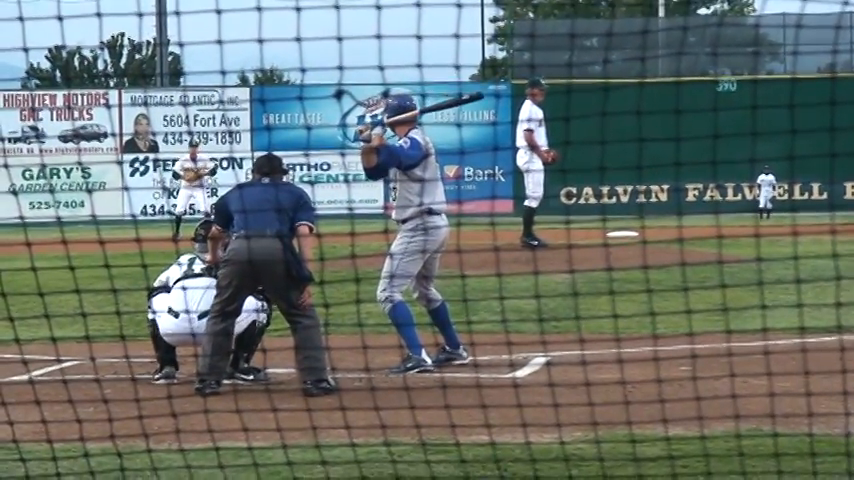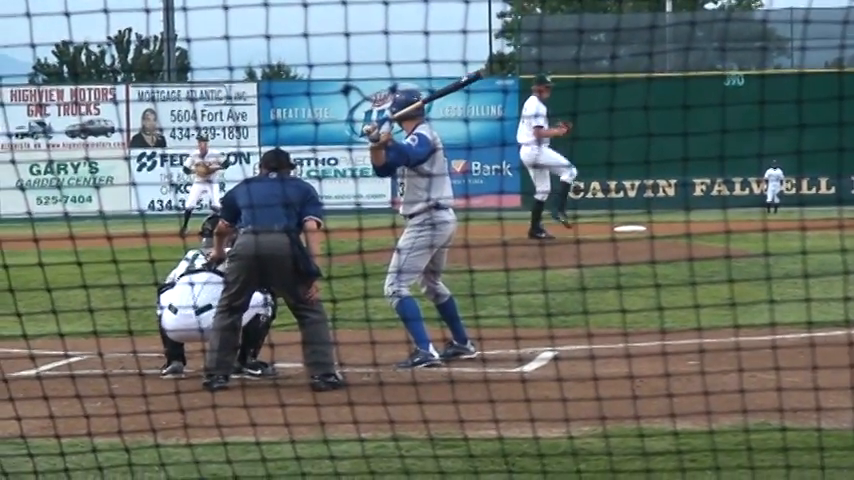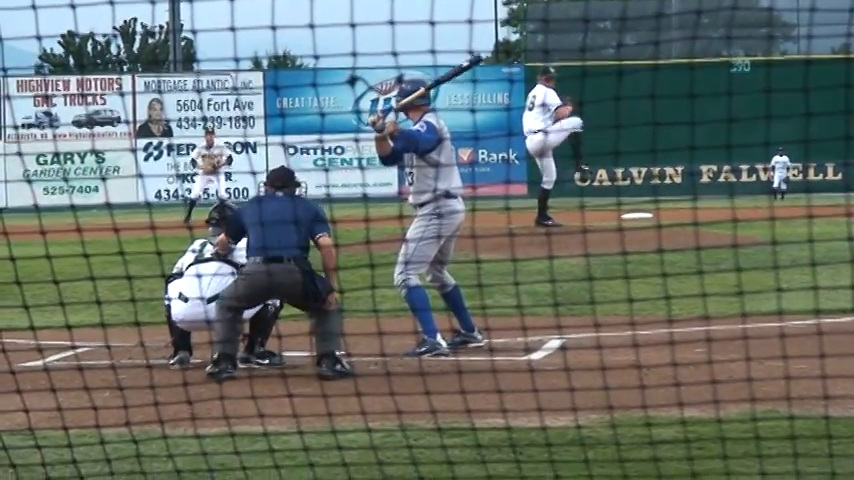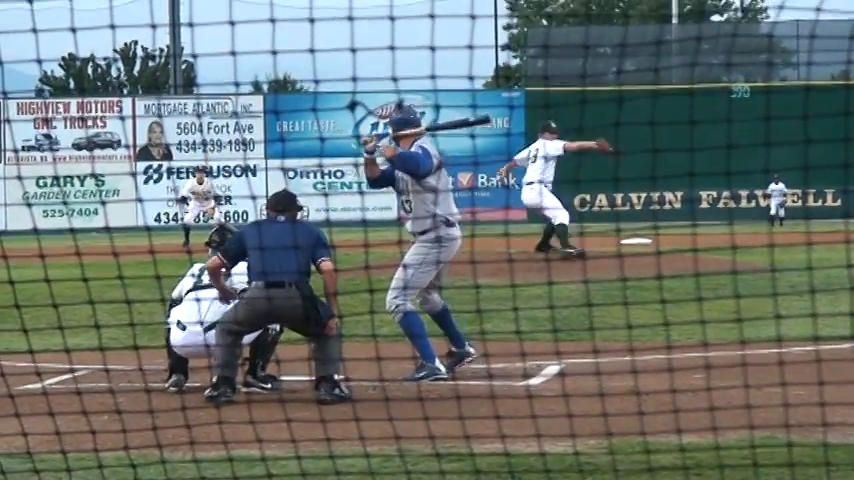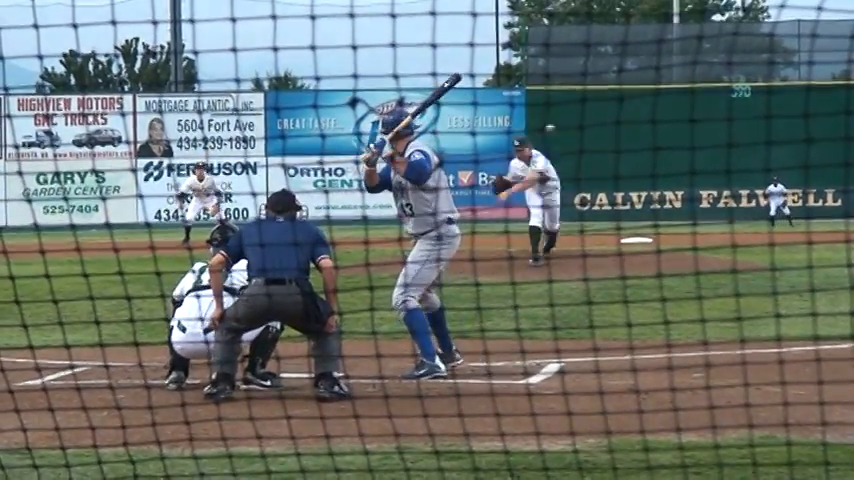
dt=0.4s
person 1, frame 1
left shoulder: (415, 141)
right shoulder: (407, 144)
left elbow: (394, 158)
right elbow: (373, 170)
left wrist: (377, 136)
right wrist: (367, 143)
left hip: (419, 227)
right hip: (432, 225)
left knee: (388, 291)
right knee: (424, 288)
left ankle: (417, 356)
right ankle: (455, 349)
person 1, frame 2
left shoulder: (423, 135)
right shoulder: (416, 139)
left elbow: (404, 156)
right elbow: (383, 168)
left wrist: (386, 136)
right wrist: (375, 141)
left hip: (427, 222)
right hip: (439, 220)
left knee: (395, 286)
right knee: (432, 283)
left ankle: (425, 351)
right ankle: (462, 343)
person 1, frame 3
left shoulder: (429, 124)
right shoulder: (422, 128)
left elbow: (412, 142)
right elbow: (388, 157)
left wrist: (392, 128)
right wrist: (380, 132)
left hip: (436, 211)
right hip: (448, 209)
left knee: (405, 275)
right knee: (437, 272)
left ankle: (433, 340)
right ankle: (469, 331)
person 1, frame 4
left shoulder: (422, 150)
right shoulder: (406, 157)
left elbow: (412, 164)
right elbow: (376, 180)
left wrist: (388, 151)
right wrist: (370, 154)
left hip: (435, 238)
right hip: (439, 237)
left knee: (397, 301)
right knee: (426, 294)
left ankle: (432, 365)
right ankle: (461, 348)
person 1, frame 5
left shoulder: (418, 153)
right shoulder: (398, 159)
left elbow: (417, 174)
right elbow: (374, 186)
left wrist: (392, 160)
right wrist: (370, 165)
left hip: (437, 235)
right hip: (431, 236)
left knee: (404, 297)
right knee: (423, 292)
left ankle: (431, 363)
right ankle: (448, 351)
person 2, frame 1
left shoulder: (234, 194)
right shoulder: (295, 193)
left elbow: (215, 235)
right elbow: (304, 233)
left wrist: (213, 257)
right wrist: (305, 278)
left hip: (238, 251)
right hip: (277, 251)
left knee: (220, 315)
right knee: (303, 314)
left ankle: (208, 379)
right ankle: (315, 379)
person 2, frame 2
left shoulder: (242, 188)
right shoulder: (303, 188)
left elbow: (222, 229)
right elbow: (312, 229)
left wrist: (217, 252)
right wrist: (314, 274)
left hip: (246, 245)
right hip: (284, 246)
left knee: (227, 310)
right knee: (311, 310)
left ankle: (216, 374)
right ankle: (323, 374)
person 2, frame 3
left shoulder: (249, 207)
right shoulder: (309, 207)
left elbow: (222, 245)
right elbow: (327, 246)
left wrist: (225, 250)
right wrist: (332, 288)
left hip: (256, 273)
right hip: (295, 274)
left knee: (226, 304)
right knee: (329, 306)
left ankle: (223, 362)
right ankle: (329, 361)
person 2, frame 4
left shoulder: (249, 230)
right shoulder: (311, 231)
left elbow: (213, 265)
right elbow: (328, 270)
left wrist: (222, 289)
right wrist: (334, 313)
left hip: (257, 298)
right hip: (296, 298)
left knee: (226, 328)
right knee: (328, 330)
left ankle: (222, 386)
right ankle: (328, 385)
person 2, frame 5
left shoulder: (249, 230)
right shoulder: (309, 230)
left elbow: (216, 263)
right elbow: (327, 267)
left wrist: (219, 306)
right wrist: (333, 310)
left hip: (257, 295)
right hip: (296, 295)
left knee: (226, 326)
right knee: (328, 328)
left ankle: (221, 383)
right ankle: (327, 382)
person 3, frame 1
left shoulder: (182, 261)
left elbow: (156, 288)
left hip: (171, 331)
left knee: (156, 299)
right knee: (261, 306)
left ankle: (166, 367)
right ankle: (239, 367)
person 3, frame 2
left shoulder: (189, 256)
left elbow: (168, 285)
left hip: (173, 326)
right hip: (213, 323)
left knee: (166, 295)
right knee: (264, 299)
left ankle: (174, 362)
right ankle: (246, 362)
person 3, frame 3
left shoulder: (196, 245)
right shoulder: (244, 243)
left elbow: (176, 275)
left hip: (183, 315)
left knee: (174, 286)
left ankle: (180, 352)
right ankle: (254, 351)
person 3, frame 4
left shoulder: (196, 269)
right shoulder: (244, 268)
left elbow: (174, 300)
left hip: (182, 344)
left knee: (175, 312)
left ankle: (176, 376)
right ankle: (255, 375)
person 3, frame 5
left shoulder: (196, 268)
right shoulder: (245, 266)
left elbow: (176, 299)
left hip: (183, 344)
left knee: (179, 317)
left ankle: (177, 372)
right ankle: (254, 373)
person 4, frame 1
left shoulder: (533, 108)
right shoulder: (530, 108)
right elbow: (528, 137)
left wrist: (544, 151)
right wrist: (542, 155)
left hip: (532, 156)
right hip: (531, 156)
left knee: (534, 195)
right knee: (534, 195)
left ankle: (528, 234)
right ankle: (527, 235)
person 4, frame 2
left shoulder: (530, 103)
right shoulder: (537, 105)
right elbow: (540, 134)
left wrist: (556, 128)
right wrist: (559, 132)
left hip: (528, 151)
right hip: (535, 150)
left knee: (542, 189)
right knee: (569, 171)
left ankle: (535, 228)
right ankle: (560, 210)
person 4, frame 3
left shoulder: (533, 94)
right shoulder: (547, 92)
right elbow: (562, 114)
left wrist: (563, 107)
right wrist: (569, 108)
left hip: (531, 142)
right hip: (542, 137)
left knee: (549, 177)
right knee: (575, 122)
left ankle: (542, 216)
right ankle: (578, 163)
person 4, frame 4
left shoulder: (530, 149)
right shoulder: (548, 145)
left elbow: (513, 162)
right elbow: (571, 146)
left wrist: (505, 169)
right wrist: (597, 145)
left hip: (527, 193)
right hip: (538, 191)
left knee: (555, 218)
right knee: (562, 216)
left ankle: (543, 245)
right ankle: (566, 247)
person 4, frame 5
left shoulder: (539, 159)
right shoulder: (515, 163)
left elbow: (532, 179)
right elbow: (511, 179)
left wrist: (509, 191)
left hip: (551, 192)
right hip: (534, 192)
left knee: (552, 225)
right knee: (536, 219)
left ankle: (549, 244)
right ankle: (535, 254)
